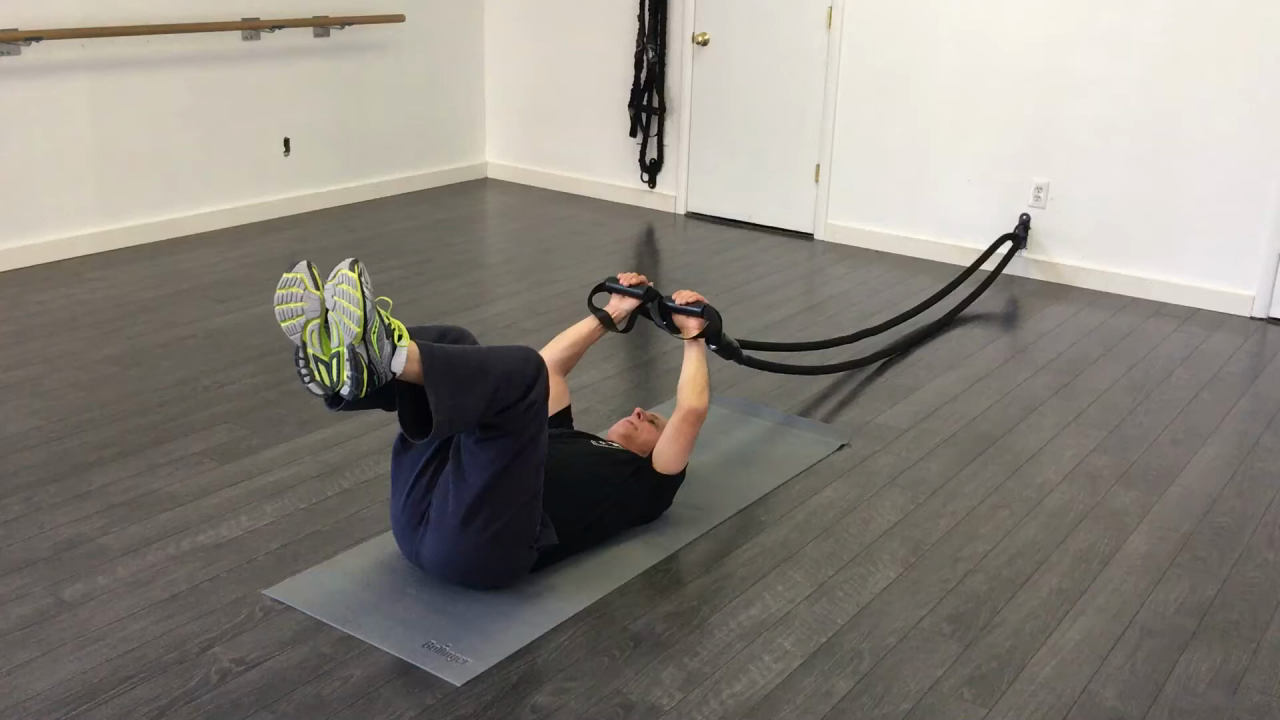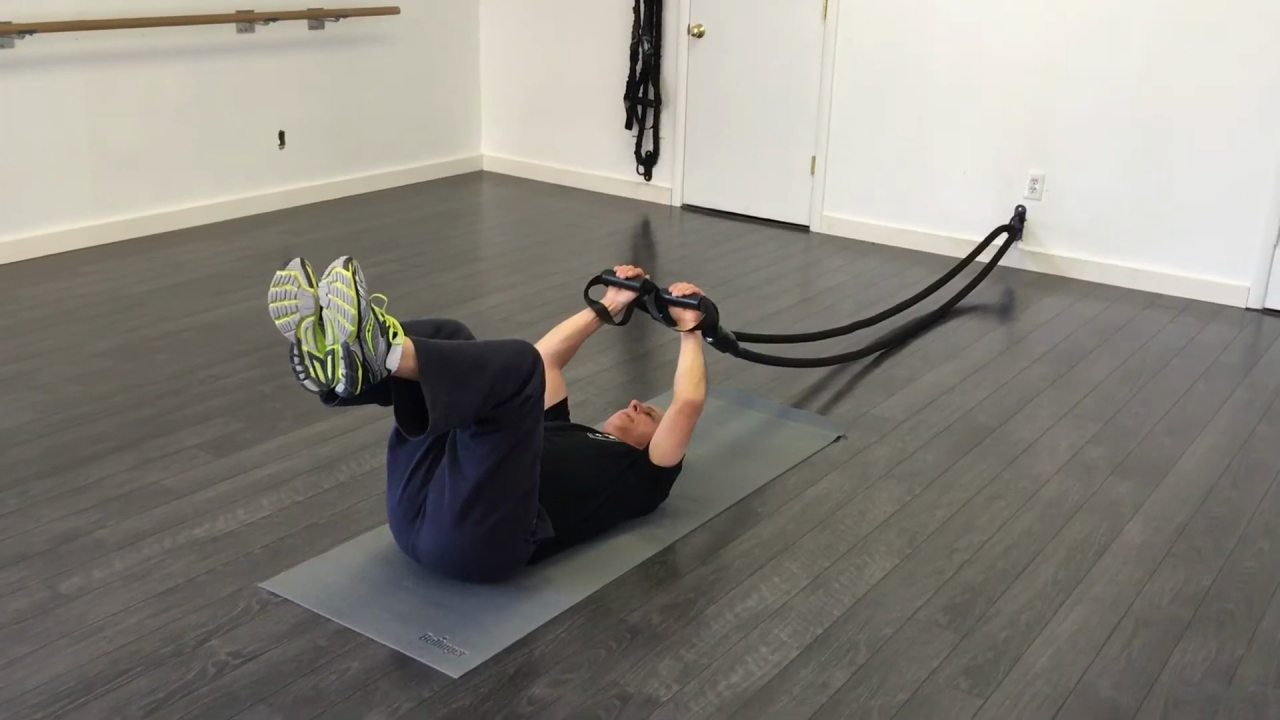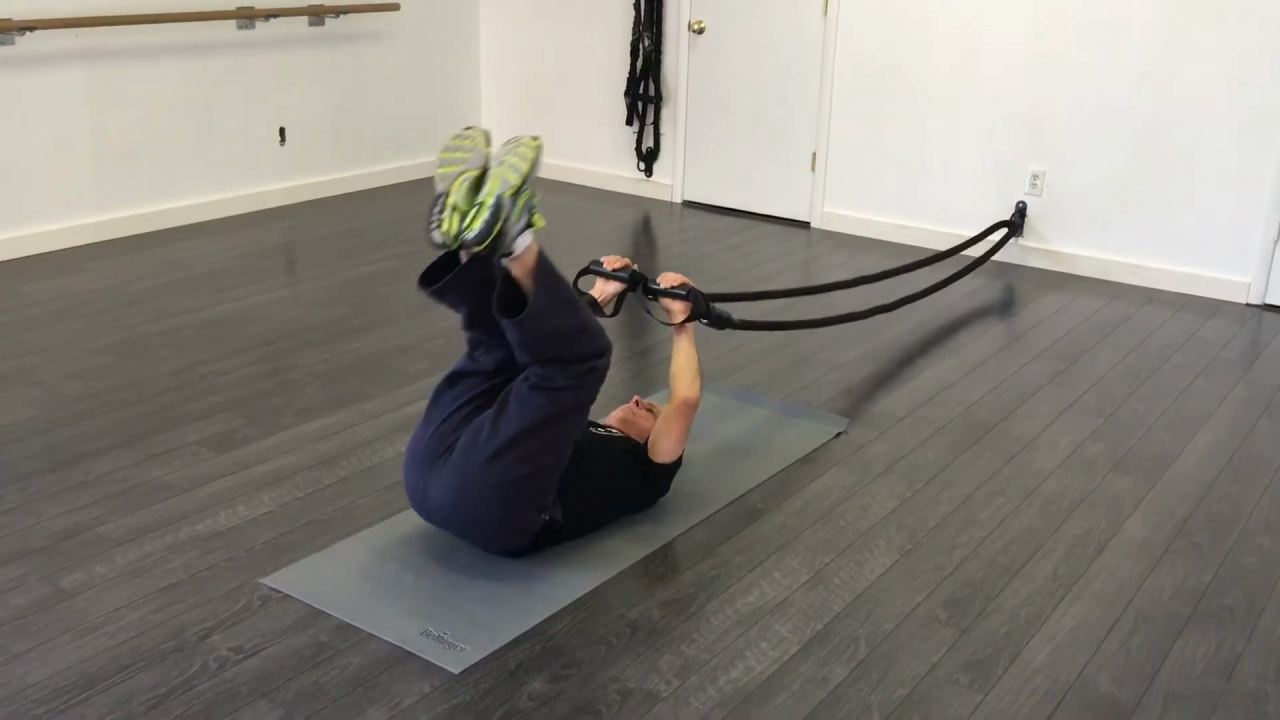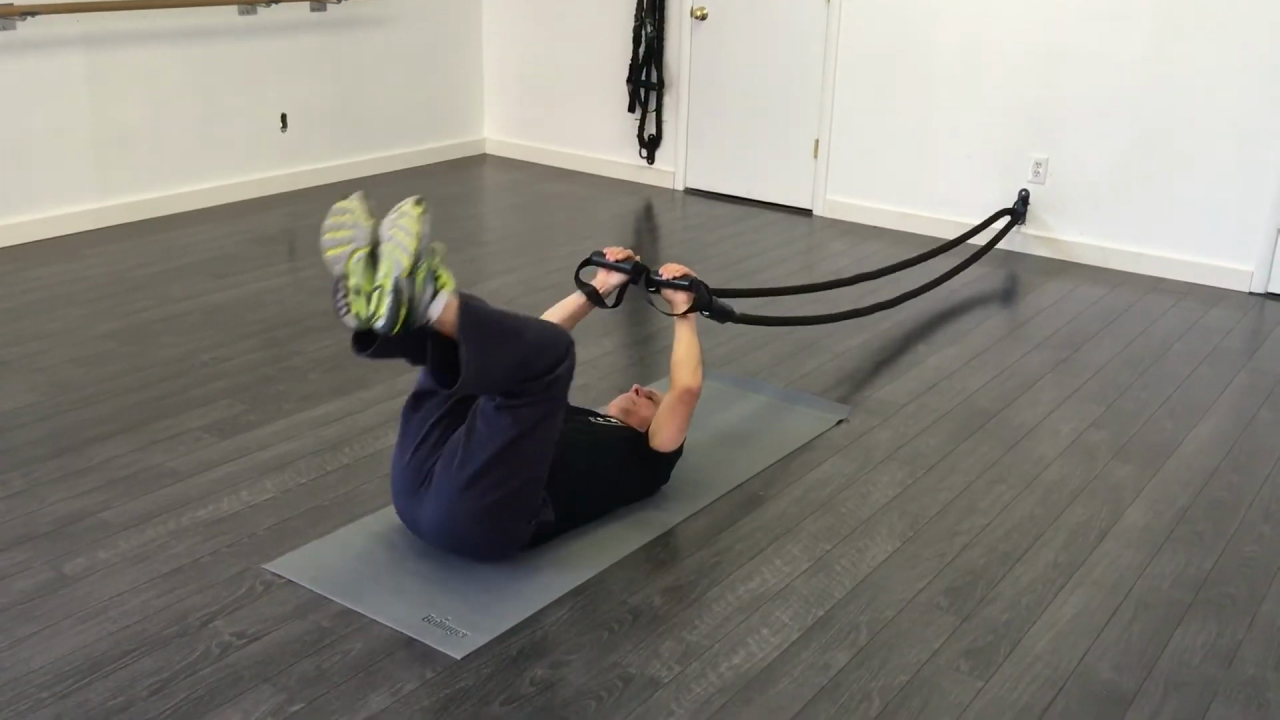
dt=1s
person 1, frame 1
left shoulder: (644, 486)
right shoulder: (568, 439)
left elbow: (691, 412)
right elbow: (551, 364)
left wrist: (692, 337)
right wrist: (609, 316)
left hip: (484, 543)
right hip: (422, 516)
left knee: (519, 370)
right knee: (449, 344)
left ankle: (386, 353)
right ankle: (341, 362)
person 1, frame 2
left shoulder: (641, 478)
right shoulder: (566, 432)
left elbow: (688, 404)
right elbow: (547, 356)
left wrist: (689, 330)
right wrist: (606, 309)
left hip: (480, 538)
right hip: (420, 509)
left knee: (515, 365)
right knee: (447, 340)
left ankle: (379, 352)
right ankle: (339, 356)
person 1, frame 3
left shoulder: (642, 469)
right shoulder: (576, 436)
left elbow: (683, 401)
right elbow: (551, 336)
left wrist: (681, 323)
right wrist: (595, 299)
left hip: (493, 503)
right hip: (432, 475)
left knee: (577, 352)
right knee: (504, 341)
left ankle: (514, 237)
right ankle: (477, 238)
person 1, frame 4
left shoulder: (644, 460)
right shoulder: (579, 419)
left elbow: (687, 389)
right elbow: (527, 340)
left wrist: (683, 313)
right wrist: (595, 289)
left hip: (481, 512)
left knee: (545, 351)
left ankle: (419, 300)
right ankle: (385, 301)
